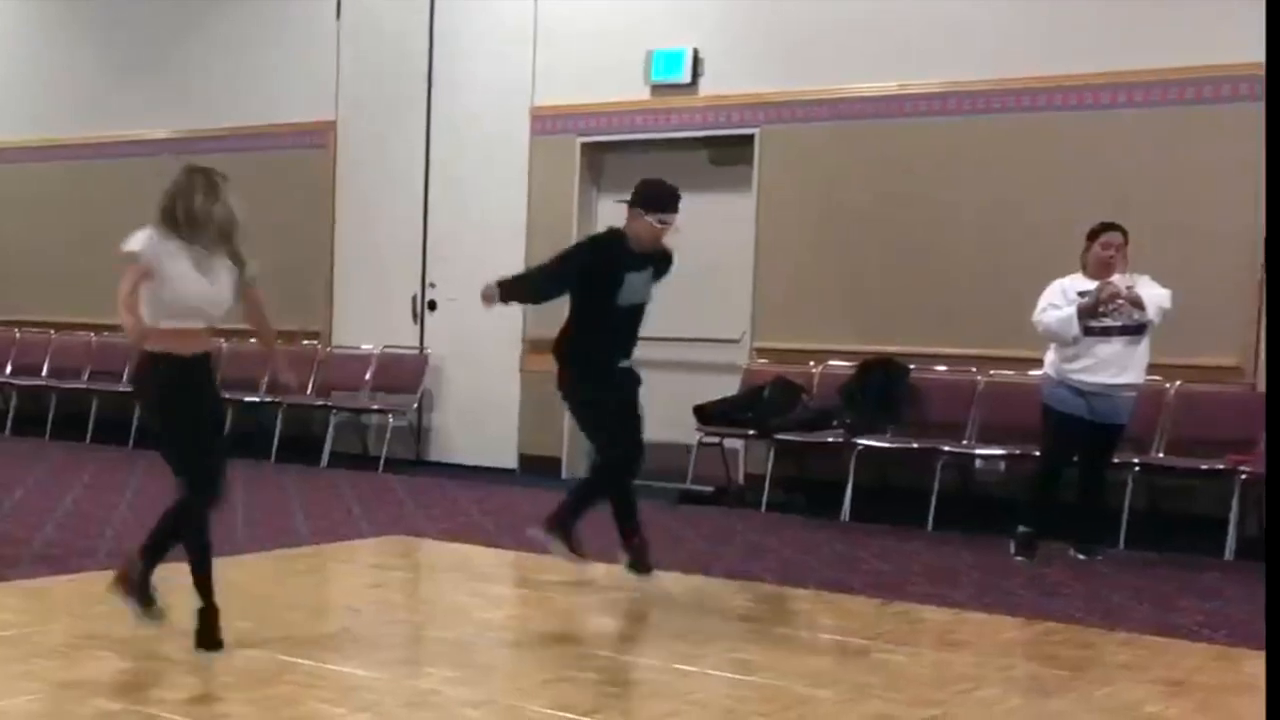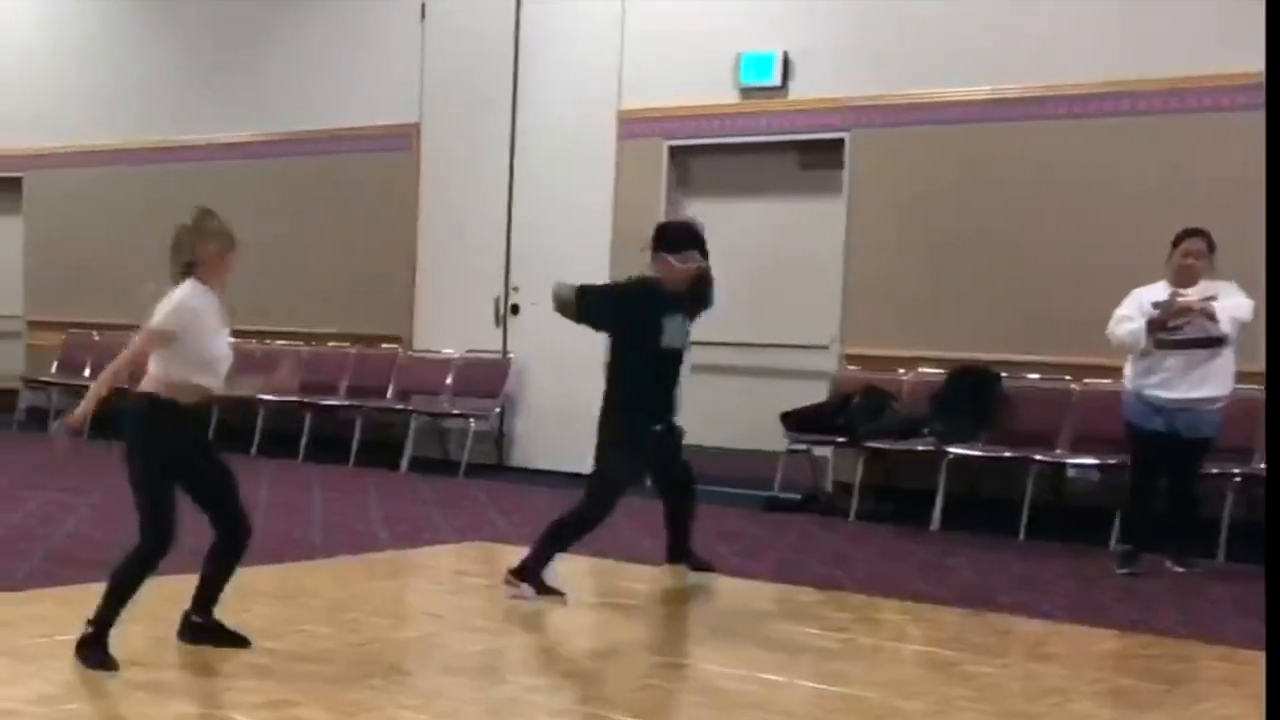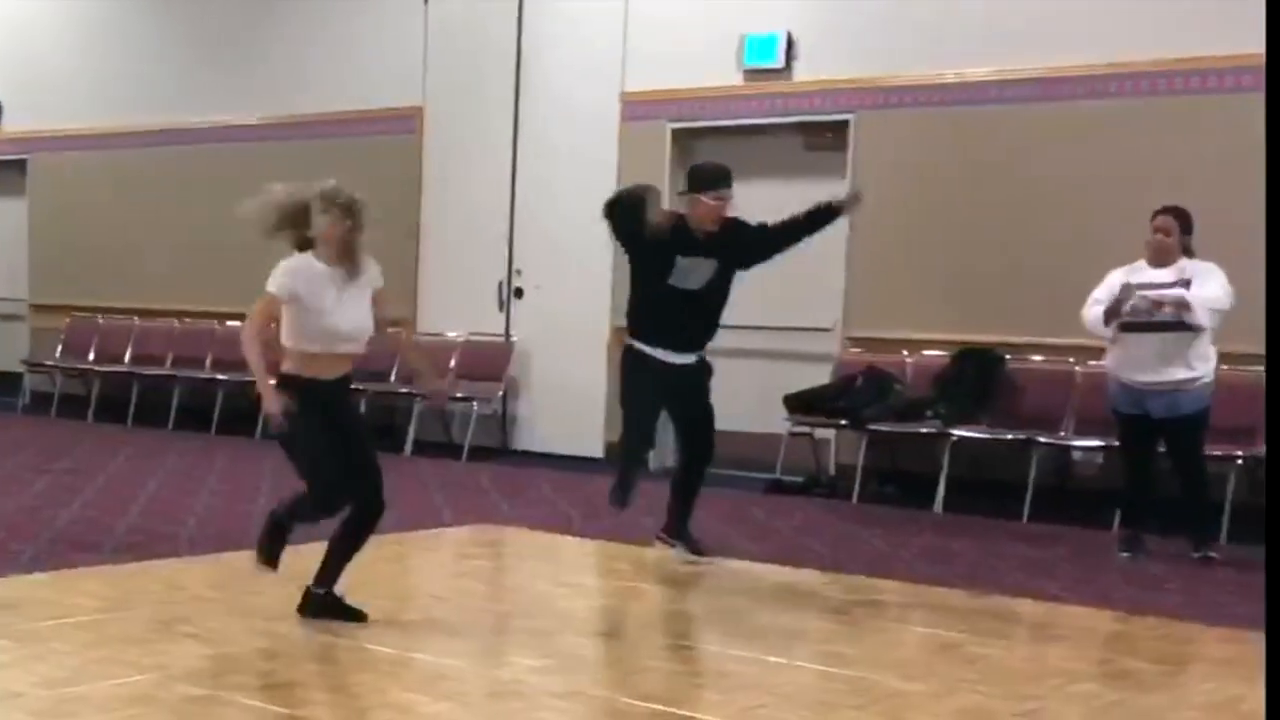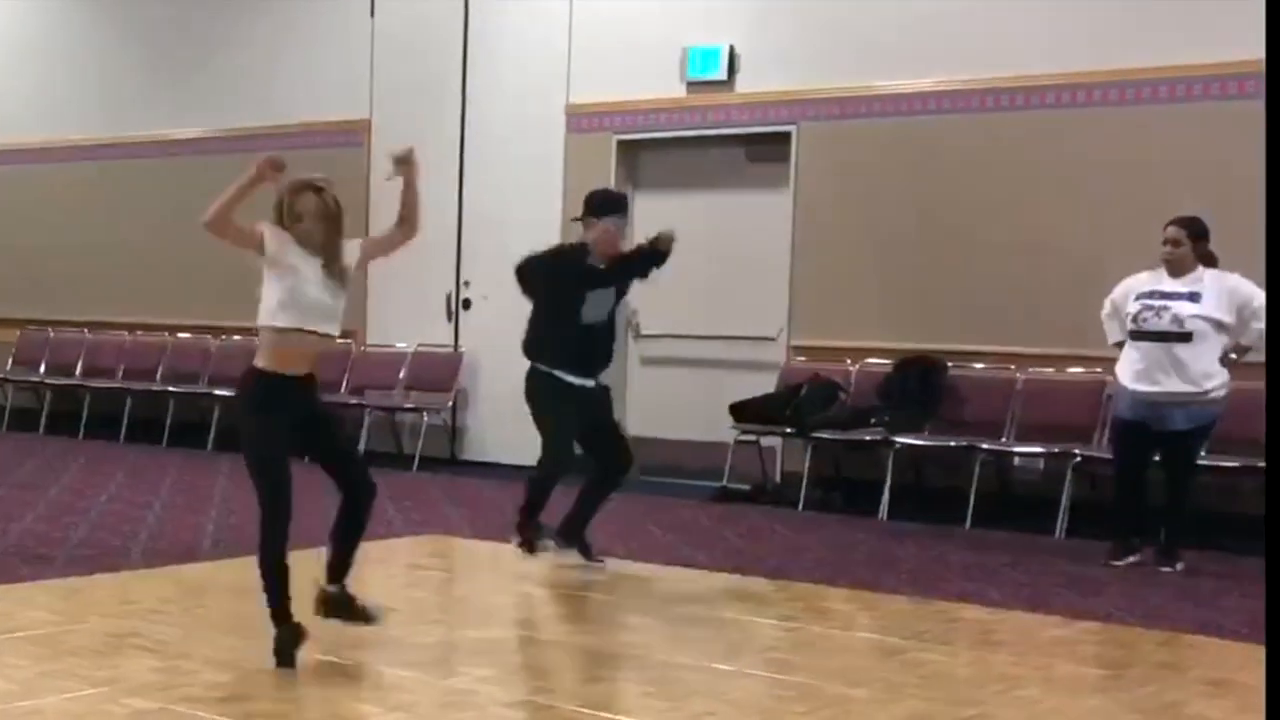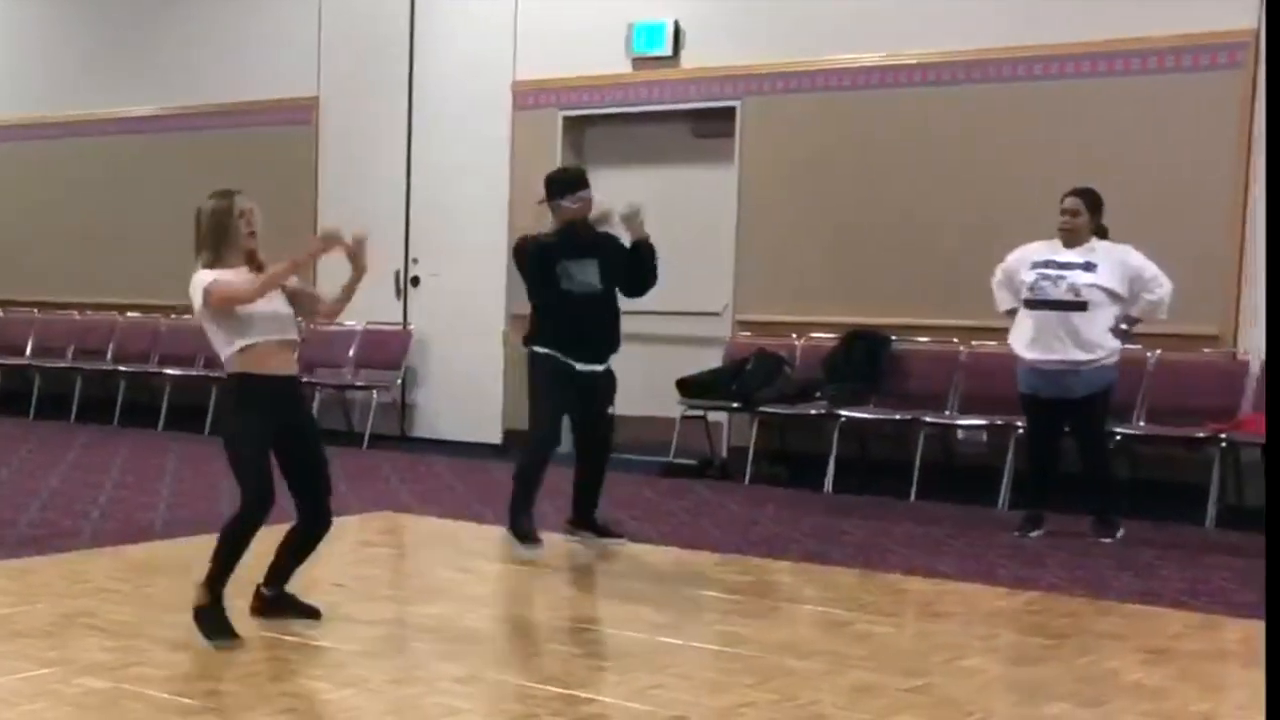
dt=1s
person 1, frame 1
left shoulder: (228, 254)
right shoulder: (153, 243)
left elbow: (254, 309)
right elbow: (125, 295)
left wrist: (278, 361)
right wrist: (137, 325)
left hip: (199, 375)
right hip: (159, 374)
left knee: (208, 490)
right knee: (199, 489)
left ankle: (140, 566)
right ankle: (205, 606)
person 1, frame 2
left shoulder: (212, 303)
right shoulder: (189, 299)
right elbow: (133, 355)
right wrist: (87, 405)
left hip: (190, 426)
right hip: (155, 422)
left knee: (236, 529)
right knee: (157, 538)
left ankle: (199, 619)
right ankle: (94, 635)
person 1, frame 3
left shoulder: (365, 268)
right shoulder: (295, 271)
left elbow: (384, 323)
right elbow: (252, 333)
right wrist: (267, 390)
left hip: (339, 397)
right hip: (302, 398)
left knee: (372, 502)
right knee: (331, 494)
left ankle: (320, 593)
right ankle: (280, 521)
person 1, frame 4
left shoulder: (344, 256)
right shoulder: (276, 245)
left elbow: (406, 230)
right elbow: (214, 223)
left wrist: (409, 178)
right wrist: (256, 176)
left hip: (304, 395)
right hip: (264, 394)
left knee: (360, 488)
right knee: (277, 512)
left ankle: (334, 589)
right ankle: (284, 625)
person 1, frame 5
left shoulder: (272, 280)
right shoulder: (206, 281)
left elbow: (325, 310)
right elbow: (247, 294)
left wrist: (356, 272)
right wrist: (310, 256)
left hip: (291, 399)
right hip: (247, 399)
left knee: (317, 513)
right knee: (257, 500)
left ankle: (272, 591)
right ankle: (208, 600)
person 2, frame 1
left shoulder: (652, 255)
right shoulder: (596, 251)
right elbow: (549, 277)
right wrist: (505, 289)
left hip: (616, 370)
right hip: (585, 373)
left knee: (627, 454)
right knee: (620, 453)
left ankle: (560, 524)
right ankle: (632, 539)
person 2, frame 2
left shoulder: (681, 298)
right shoulder: (633, 298)
right elbow: (589, 303)
left wrist: (701, 271)
right wrist: (568, 298)
left hip: (657, 422)
right hip: (628, 421)
left knee: (681, 486)
right knee: (597, 504)
left ankle: (679, 552)
right ankle: (528, 570)
person 2, frame 3
left shoulder: (732, 237)
right shoulder: (662, 231)
left elbow: (784, 232)
right elbow: (616, 210)
left wrist: (835, 208)
right wrist: (646, 204)
left hip: (689, 364)
right hip: (645, 361)
left knee: (698, 450)
right knee: (637, 442)
left ankle: (675, 529)
right ankle: (625, 482)
person 2, frame 4
left shoulder: (617, 267)
right shoulder: (564, 265)
left elbow: (645, 261)
right elbow: (527, 276)
left wrist: (661, 246)
right wrist: (585, 246)
left hip: (588, 385)
right hip: (550, 382)
left knee: (616, 460)
right knee: (560, 456)
left ankle: (571, 534)
right ankle: (528, 527)
person 2, frame 5
left shoulder: (604, 246)
right shoulder: (534, 249)
left elbow: (639, 283)
right elbow: (539, 253)
left wrist: (641, 238)
right wrist: (583, 225)
left hip: (595, 366)
right hip: (551, 360)
left knee: (596, 446)
right knee: (543, 437)
left ankle: (582, 519)
right ankle: (520, 521)
person 3, frame 1
left shoulder: (1138, 284)
right shoulder: (1065, 287)
left elbow: (1161, 302)
right elbow: (1045, 323)
left wrist: (1129, 297)
right wrist: (1088, 306)
left hip: (1117, 396)
right hip: (1068, 391)
left knee: (1095, 470)
right knee: (1053, 463)
left ankle: (1085, 539)
right ankle: (1028, 530)
person 3, frame 2
left shoulder: (1223, 291)
right shoulder: (1143, 296)
left elbow: (1241, 311)
right elbow: (1119, 334)
left wrist: (1200, 308)
right wrist: (1160, 319)
left hip: (1201, 408)
right hip: (1149, 404)
left knee: (1185, 482)
right knee: (1144, 479)
left ankle: (1177, 549)
right ankle: (1130, 548)
person 3, frame 3
left shoulder: (1202, 272)
right shoulder: (1122, 276)
left elbow: (1216, 300)
right elbow: (1093, 313)
left wrist: (1174, 301)
right wrist: (1114, 309)
left hip: (1185, 390)
right hip: (1131, 389)
left knee: (1190, 466)
right knee: (1136, 465)
left ankle: (1201, 538)
right ankle: (1132, 531)
person 3, frame 4
left shoulder: (1225, 286)
right shoulder: (1139, 284)
left elbow: (1260, 316)
right elbow: (1111, 312)
left wrist: (1231, 355)
right wrist: (1126, 348)
left hip: (1191, 402)
right hip: (1135, 397)
left knee: (1179, 478)
right knee: (1127, 470)
left ankle: (1171, 548)
right ankle: (1128, 542)
person 3, frame 5
left shoulder: (1118, 258)
right shoulder: (1031, 254)
left elbow: (1158, 288)
right elbow: (1002, 280)
left wrist: (1123, 327)
right wrist: (1018, 320)
left hip: (1089, 369)
right hip: (1036, 368)
left knee: (1092, 445)
right knee: (1040, 444)
left ankle: (1107, 516)
right ankle: (1035, 512)
